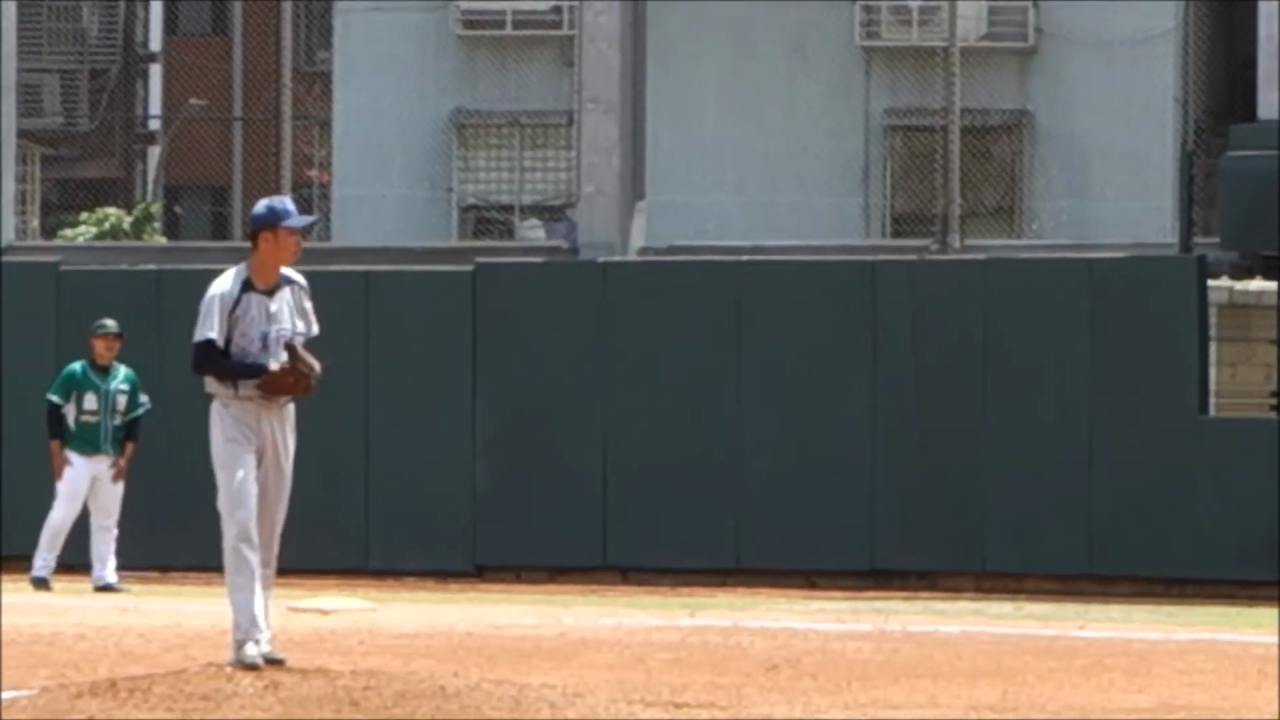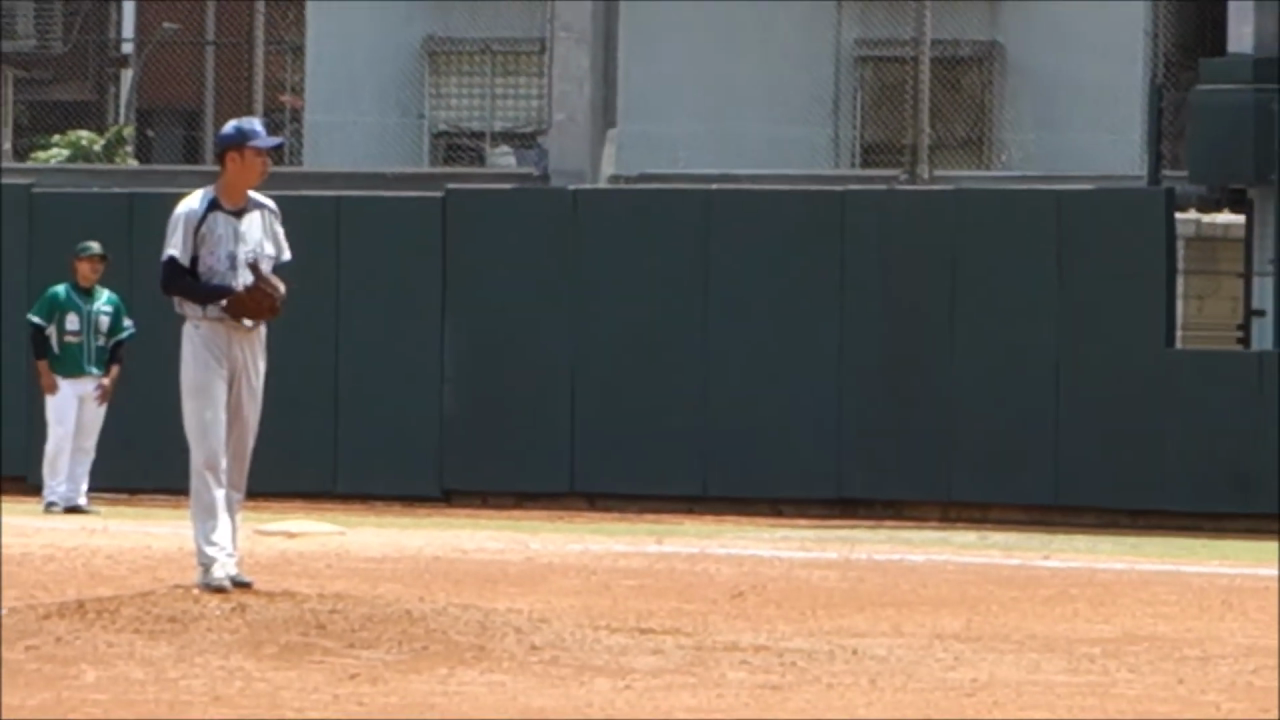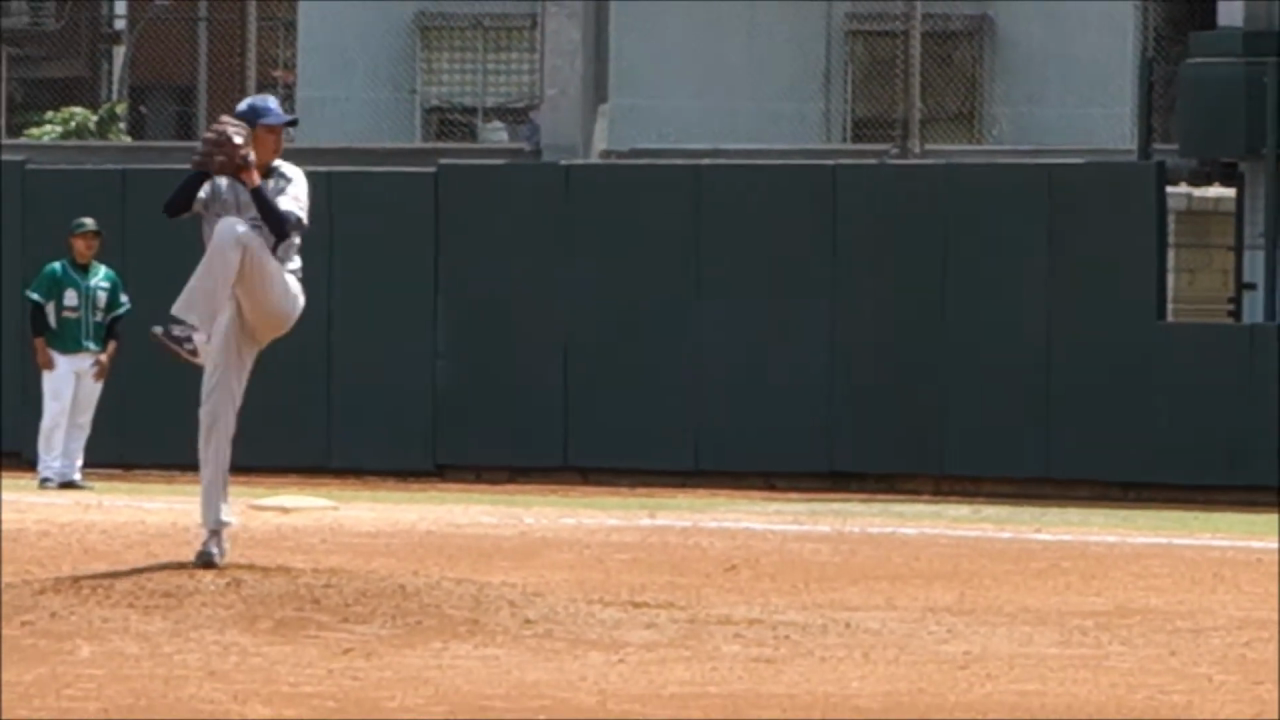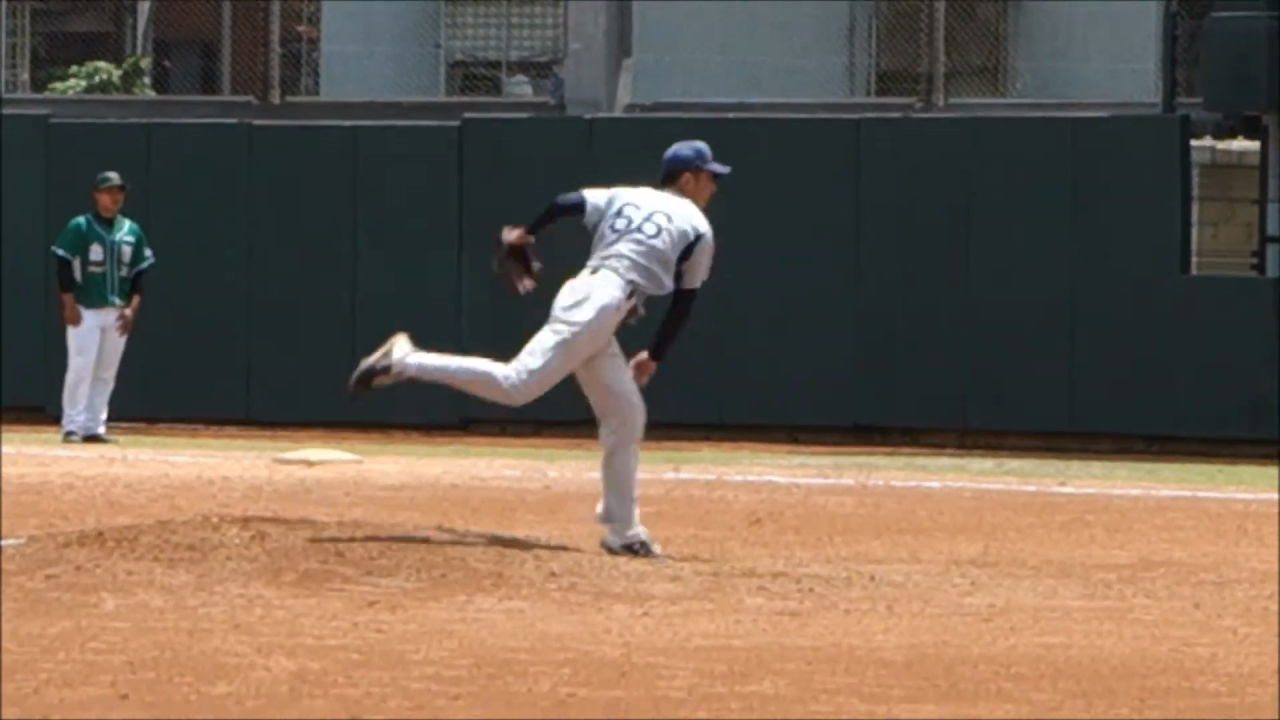
dt=1s
person 1, frame 1
left shoulder: (297, 288)
right shoulder: (225, 292)
right elbow: (203, 361)
right wrist: (262, 370)
left hip: (280, 414)
right hip: (235, 414)
left knee: (269, 531)
right knee: (241, 524)
left ankle: (259, 633)
right ankle: (248, 637)
person 1, frame 2
left shoulder: (267, 212)
right shoulder: (193, 211)
right elbow: (170, 280)
right wrist: (228, 292)
left hip: (251, 340)
right hip: (206, 337)
left knee: (238, 452)
right knee: (209, 449)
left ankle: (226, 558)
right ankle: (213, 560)
person 1, frame 3
left shoulder: (290, 178)
right shoulder: (212, 178)
left elbow: (286, 229)
right elbow: (172, 209)
left wrist: (253, 183)
right wrist: (208, 166)
left hip: (279, 299)
right hip: (231, 309)
left knee: (231, 229)
right knee: (215, 416)
left ankle: (188, 328)
right ankle: (214, 535)
person 1, frame 4
left shoulder: (624, 196)
right shoulder: (697, 227)
left elbow: (564, 203)
right elbow: (683, 303)
left wrist: (525, 234)
right wrist: (655, 355)
left hip: (583, 304)
right hip: (595, 308)
left knee: (627, 418)
right knee: (510, 385)
left ankle: (623, 531)
right ankle: (403, 360)
person 2, frame 1
left shoulder: (129, 378)
right shoulder: (73, 373)
left elbow: (134, 420)
right elbow: (53, 413)
left wrist: (125, 457)
right wrist: (57, 454)
left hip: (111, 460)
right hip: (76, 457)
left knee: (107, 520)
right knee: (63, 513)
left ankle: (104, 577)
right ankle: (41, 570)
person 2, frame 2
left shoulder: (112, 301)
right shoulder: (56, 295)
left elbow: (119, 343)
right elbow: (38, 334)
left wrist: (111, 377)
right wrist: (45, 373)
left hip: (96, 382)
right hip: (62, 380)
left knee: (86, 443)
right knee: (59, 438)
left ankle: (75, 497)
right ankle: (53, 496)
person 2, frame 3
left shoulder: (109, 277)
right shoulder: (54, 272)
left elbow: (115, 319)
right elbow: (37, 311)
left wrist: (108, 353)
right wrist: (41, 349)
left hip: (93, 358)
right hip: (59, 355)
left knee: (82, 419)
right knee: (55, 414)
left ankle: (69, 473)
right ankle: (48, 472)
person 2, frame 4
left shoulder: (133, 231)
right shoulder: (79, 226)
left elbow: (140, 273)
right elbow: (64, 266)
left wrist: (132, 308)
right wrist: (69, 305)
left hip: (117, 312)
right hip: (85, 310)
left knee: (106, 373)
right knee: (80, 369)
left ankle: (94, 426)
right ankle: (72, 425)
